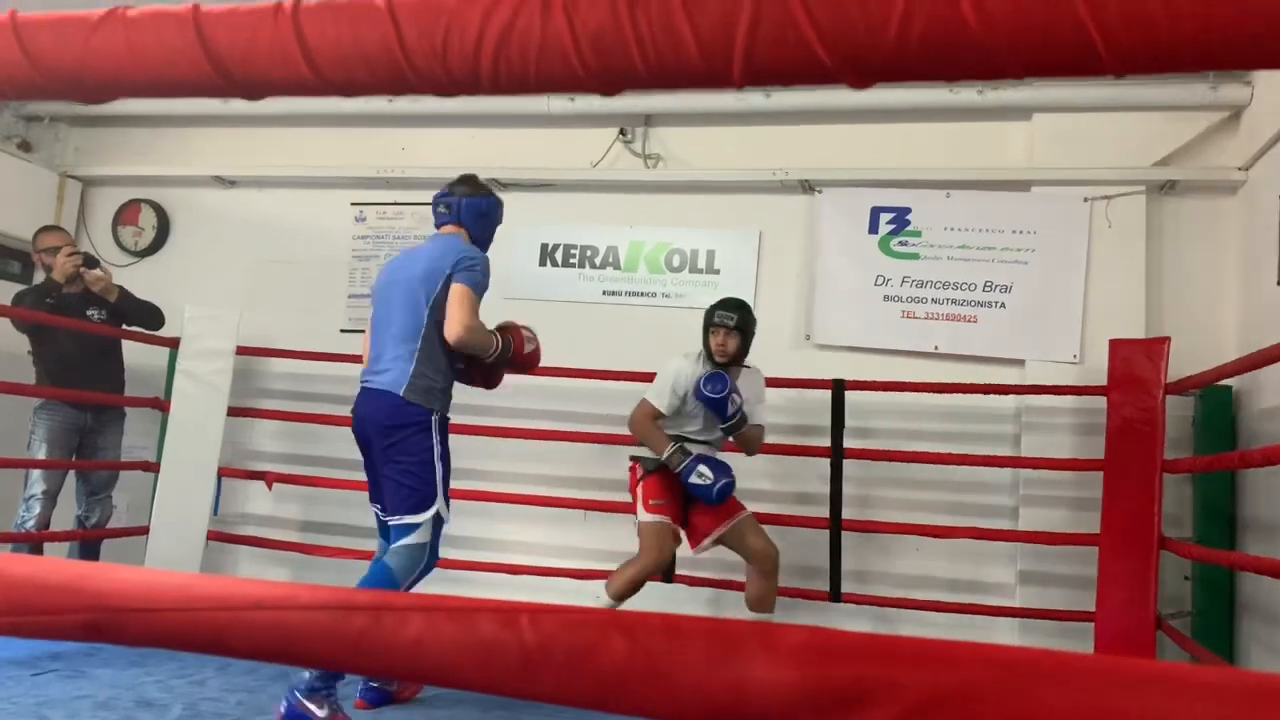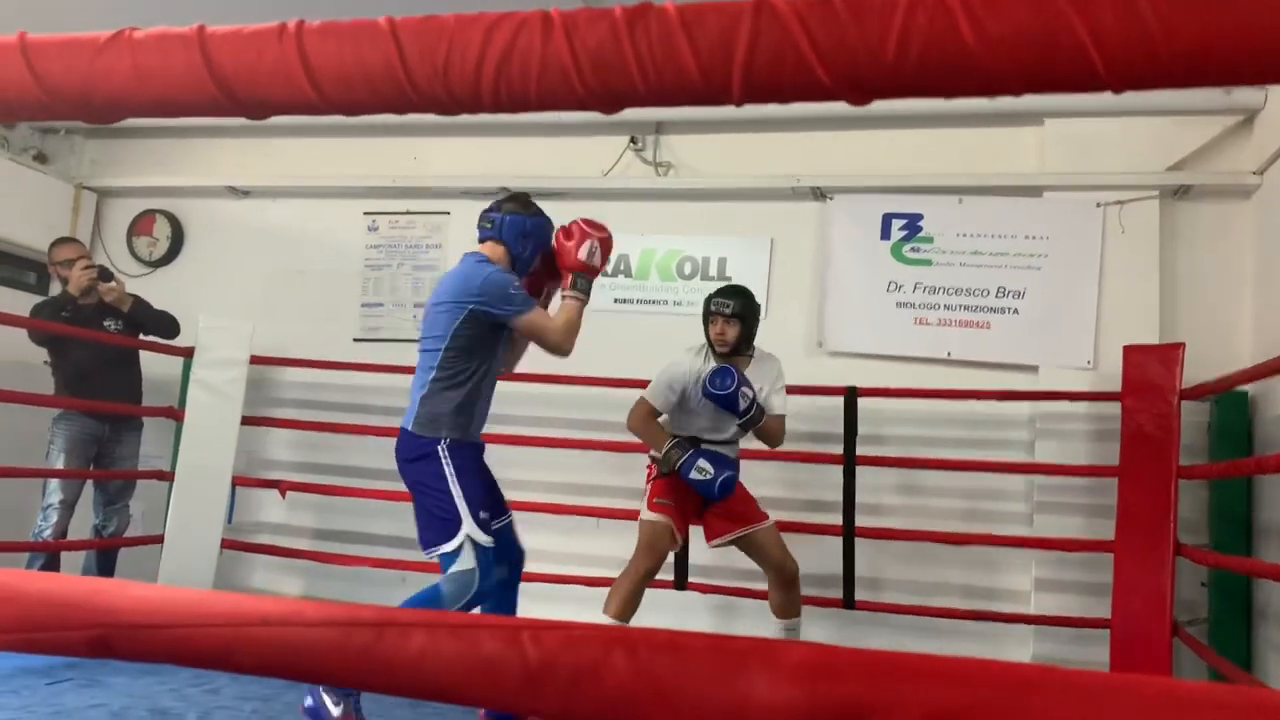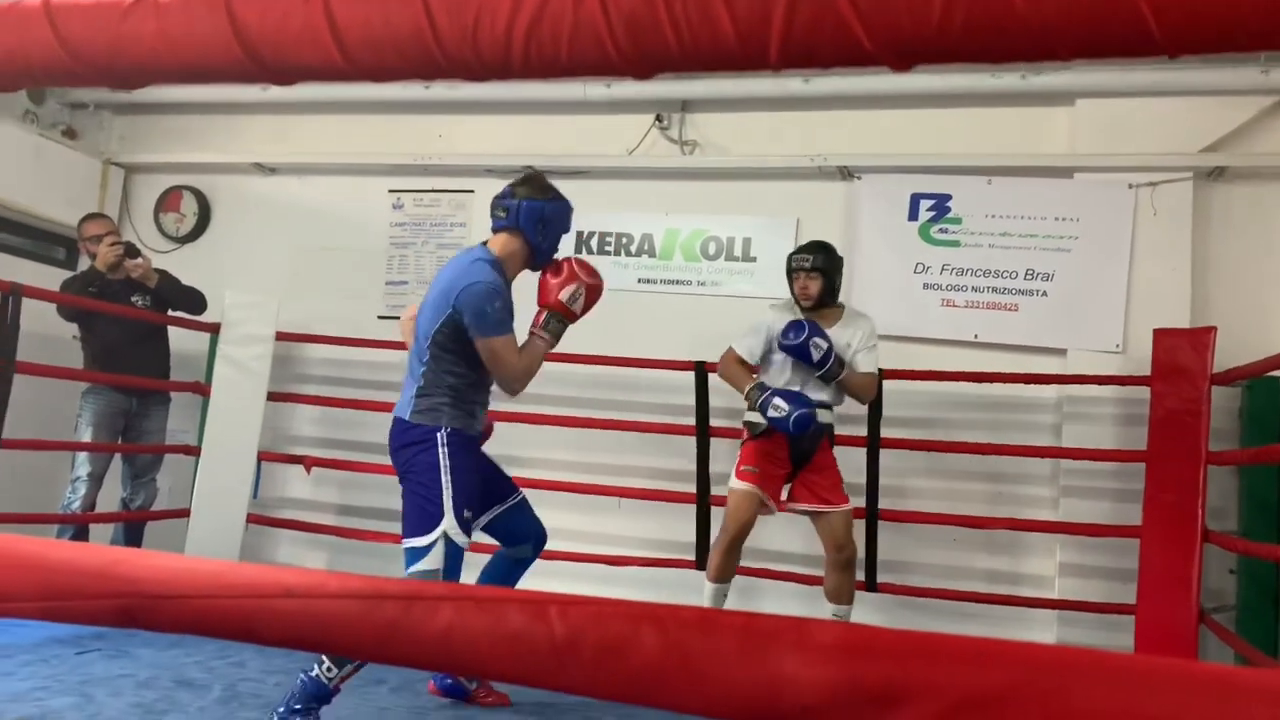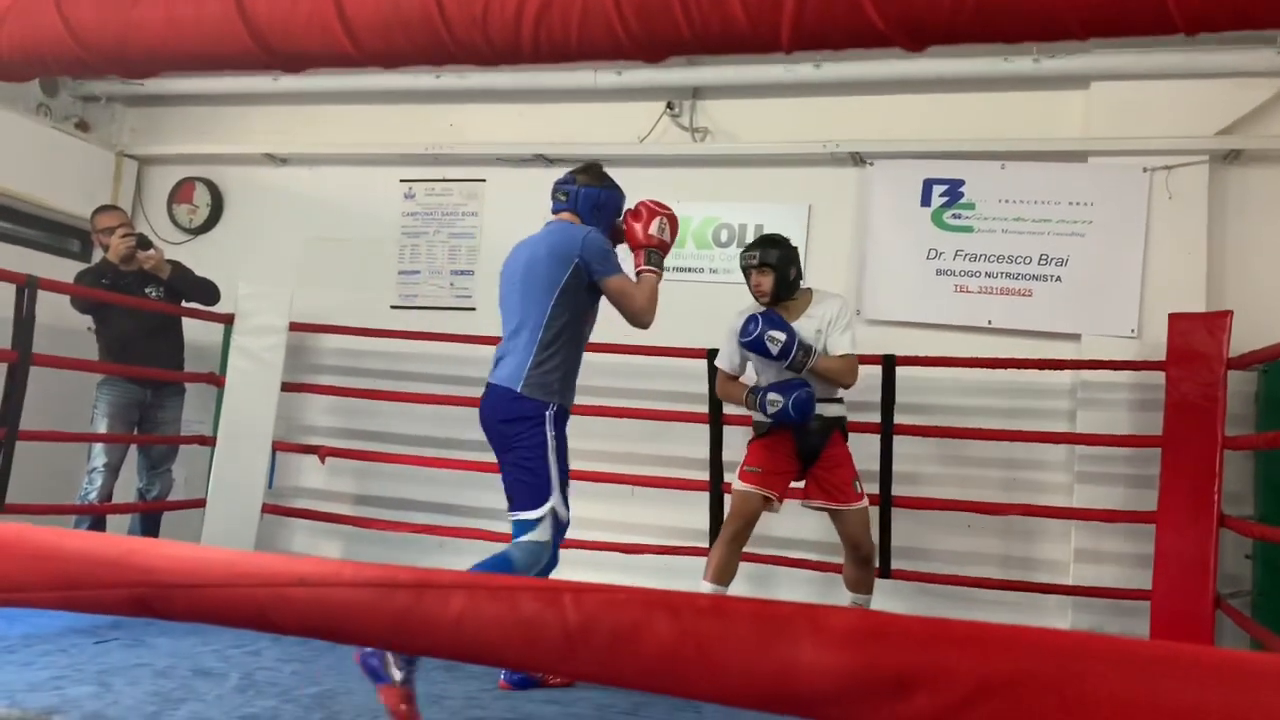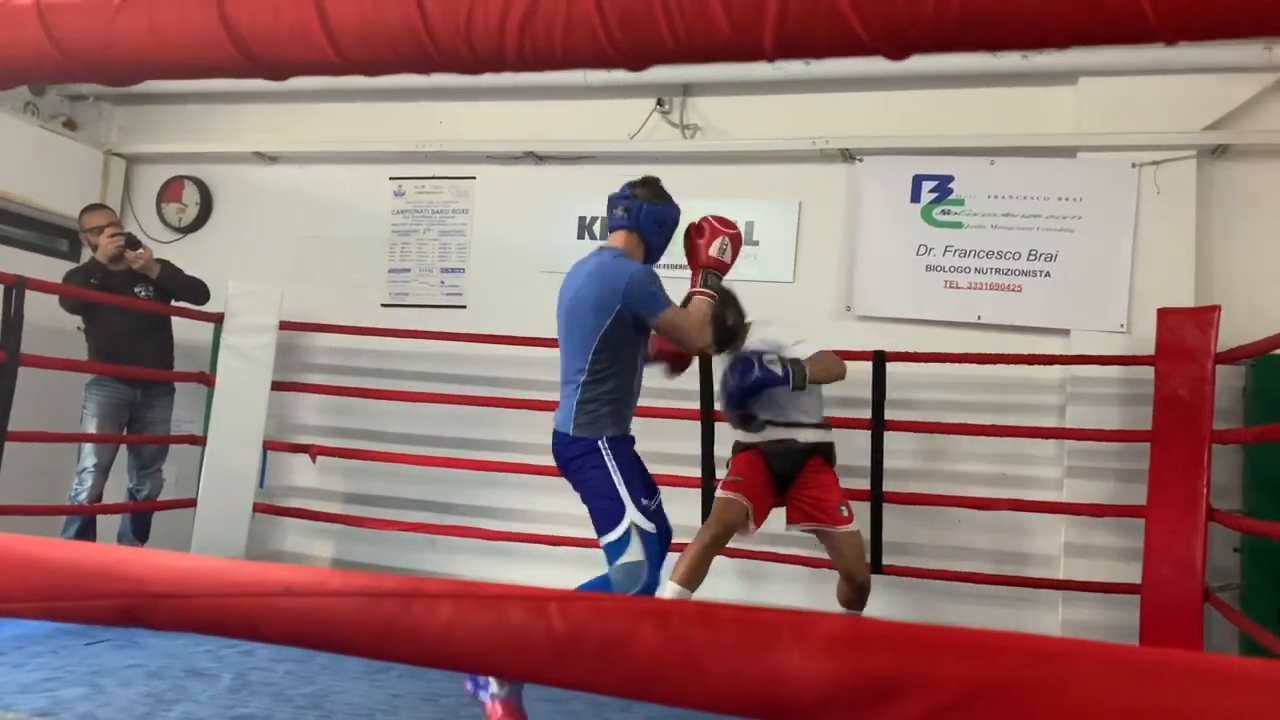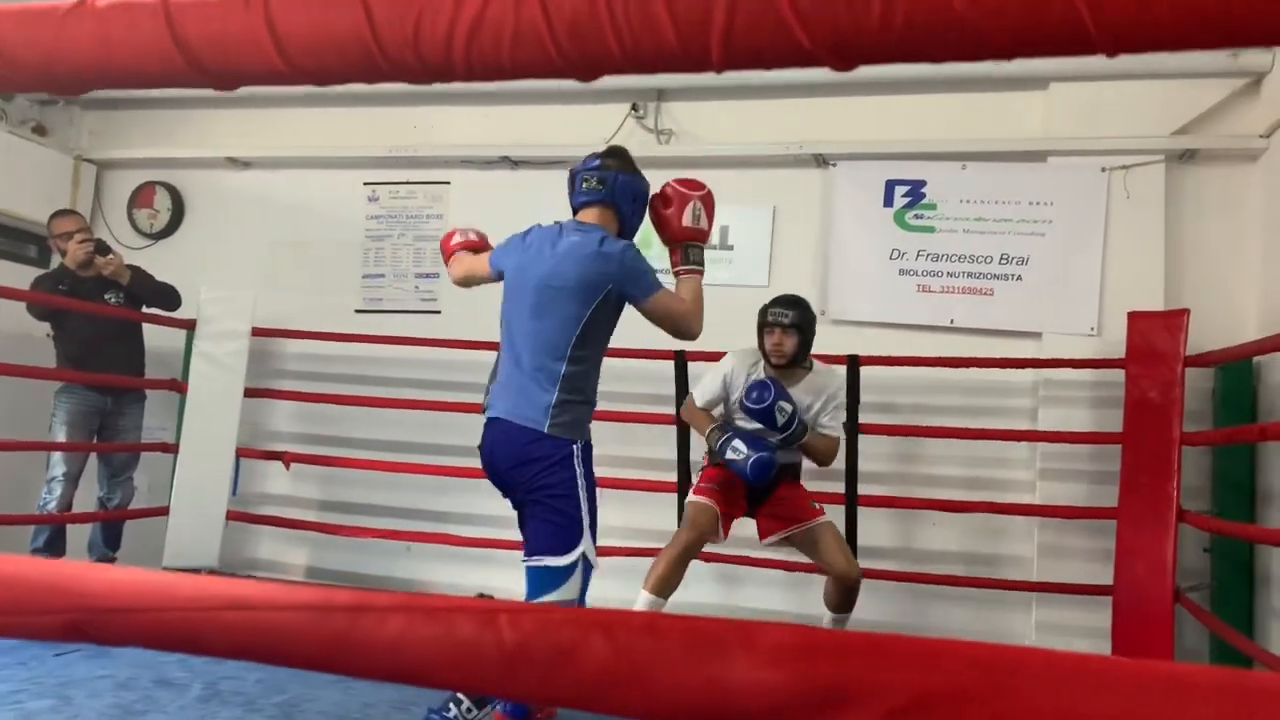
dt=0.5s
person 1, frame 1
left shoulder: (400, 263)
right shoulder: (467, 260)
right elbow: (457, 333)
right wrist: (502, 342)
left hip: (375, 407)
right hip: (412, 415)
left knee: (400, 545)
right knee: (413, 557)
left ankle: (380, 676)
person 1, frame 2
left shoulder: (471, 277)
right shoulder: (491, 279)
left elbow: (500, 357)
right elbow: (559, 342)
left wrist: (534, 304)
right wrist: (579, 279)
left hip: (451, 444)
right hip: (437, 445)
left knee: (506, 558)
right knee: (466, 581)
person 1, frame 3
left shoulder: (475, 265)
right shoulder: (483, 283)
left elbow: (410, 327)
right elbow: (512, 377)
right wrist: (554, 317)
left hip: (452, 437)
right hip: (434, 440)
left knee: (525, 539)
right knee: (430, 582)
left ankle: (457, 668)
person 1, frame 4
left shoulder: (523, 249)
right shoulder: (586, 241)
right elbow: (641, 314)
right wrist: (650, 257)
left hip: (504, 399)
right hip: (532, 407)
left knee: (550, 528)
right knee: (532, 547)
left ankle: (524, 661)
right ankle: (397, 649)
person 1, frame 5
left shoulder: (582, 272)
right shoulder: (630, 275)
right elbow: (696, 339)
left wrist: (653, 348)
right wrist: (709, 277)
left hip: (588, 433)
right hip: (594, 439)
left knee: (652, 539)
right knee: (633, 572)
person 1, frame 6
left shoulder: (527, 243)
right shoulder: (615, 257)
left elbow: (463, 274)
right elbow: (688, 325)
left wrist: (459, 252)
right wrist: (689, 252)
left hip: (499, 434)
right hip: (549, 442)
left knee: (560, 568)
right knee: (555, 598)
person 2, frame 1
left shoulder: (752, 379)
right shoulder: (685, 368)
left elbow: (753, 445)
right elbow: (639, 420)
left wrist: (733, 416)
right wrist: (682, 461)
left hip: (702, 474)
right hip: (658, 468)
left knee: (765, 555)
right knee: (657, 558)
person 2, frame 2
left shoulder: (768, 368)
right shoulder: (689, 363)
left elbow: (775, 437)
right elbow: (638, 418)
left wrist: (748, 409)
right wrist: (682, 458)
left hip: (721, 475)
right hip: (675, 470)
left knee: (784, 567)
right knee: (646, 559)
person 2, frame 3
left shoulder: (859, 327)
right shoulder: (777, 317)
left elbow: (867, 393)
right elbow: (728, 363)
left wrist: (828, 362)
right wrist: (762, 395)
left hip: (815, 440)
right hip: (768, 432)
left knee: (842, 548)
right knee: (734, 529)
person 2, frame 4
left shoulder: (833, 308)
right shoulder: (749, 322)
left elbow: (847, 375)
right elbow: (723, 383)
left wrist: (795, 351)
right wrist: (758, 398)
left hip: (826, 432)
right hip: (775, 430)
left knee: (860, 545)
right knee: (737, 524)
person 2, frame 5
left shoulder: (771, 337)
right shoulder: (725, 357)
left elbow: (835, 368)
left wrist: (783, 371)
right wrist: (736, 408)
left hip: (808, 457)
right hip: (756, 453)
left knee: (856, 574)
right knee: (716, 530)
person 2, frame 6
left shoulder: (829, 382)
right shoulder: (738, 364)
left elbow: (827, 454)
right elbow: (692, 408)
left wrist: (792, 426)
right wrist: (723, 440)
left hip: (781, 479)
right hip: (729, 470)
left knee: (847, 573)
right knee: (691, 534)
person 3, frame 1
left shoulder: (108, 294)
right shoulder: (32, 298)
left elbow: (155, 319)
right elbow: (22, 322)
left wrist: (113, 295)
right wrist: (56, 279)
left hip: (106, 414)
right hip: (56, 410)
left knee: (96, 509)
right knee: (38, 502)
person 3, frame 2
left shoulder: (125, 303)
right shoulder: (50, 309)
left elbow: (170, 328)
right elbow: (38, 335)
left wrist: (127, 304)
right wrist: (72, 292)
left hip: (124, 423)
right hip: (75, 420)
left knee: (113, 518)
right knee: (55, 511)
person 3, frame 3
left shoulder: (154, 278)
right shoulder: (80, 285)
left elbow: (198, 304)
right elbow: (67, 311)
left wrist: (154, 280)
right wrist: (99, 269)
left hip: (152, 398)
right hip: (104, 394)
left knee: (141, 492)
right knee: (84, 483)
person 3, frame 4
left shoulder: (168, 270)
right shoulder: (94, 277)
left elbow: (211, 295)
right elbow: (80, 303)
left wrist: (165, 273)
right wrist: (111, 261)
left hip: (166, 390)
right hip: (118, 386)
left knee: (157, 481)
right knee: (101, 473)
person 3, frame 5
left shoulder: (157, 268)
right shoulder: (83, 276)
left elbow: (200, 294)
right elbow: (69, 303)
left wrist: (155, 271)
right wrist: (100, 260)
left hip: (156, 389)
right hip: (108, 386)
left knee: (147, 480)
right knee: (91, 473)
left ankle: (131, 552)
person 3, frame 6
left shoulder: (128, 274)
right shoulder: (52, 282)
left elbow: (172, 300)
right elbow: (37, 310)
left wrist: (126, 277)
right wrist: (69, 267)
left hip: (126, 397)
right hip: (77, 394)
left knee: (118, 489)
right knee: (60, 482)
left ankle: (102, 561)
